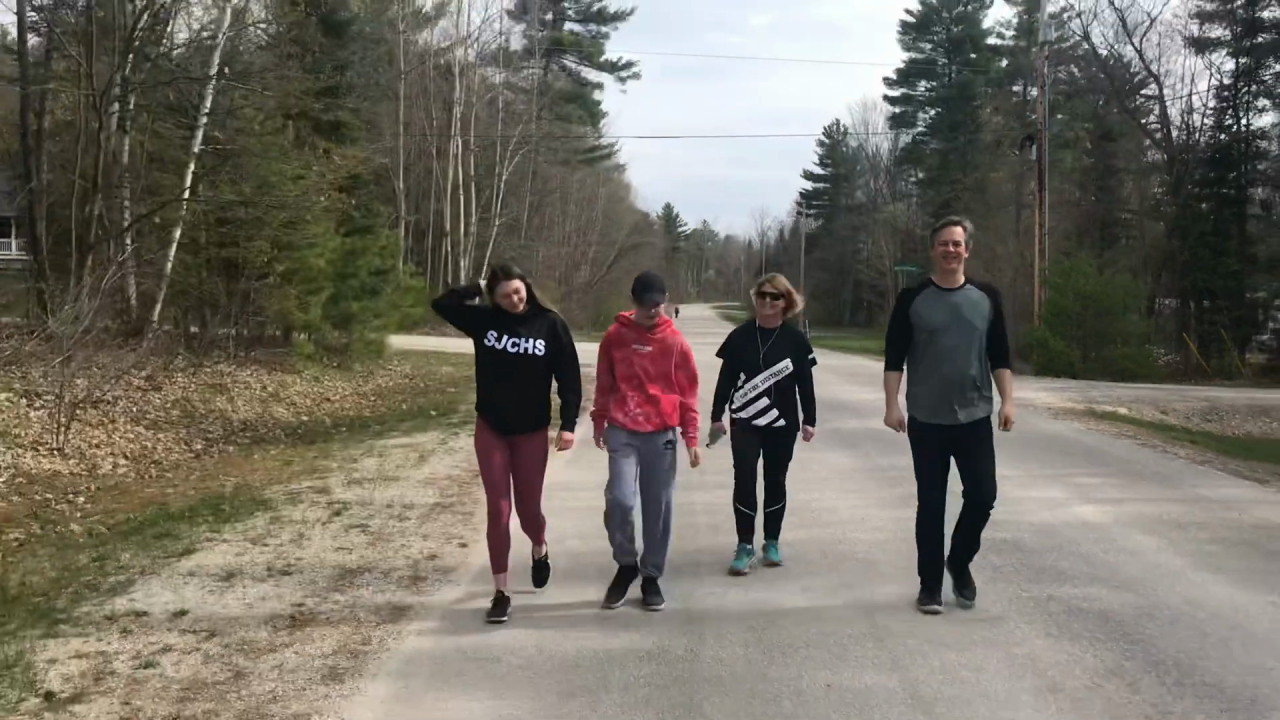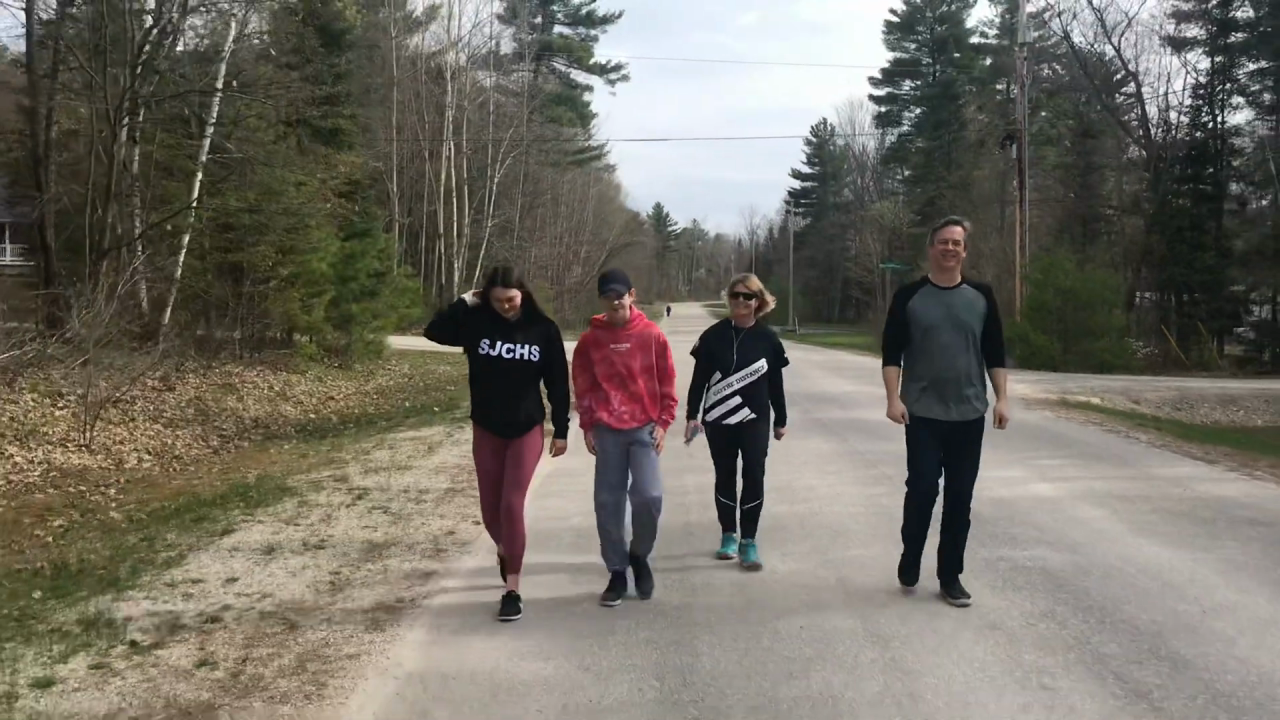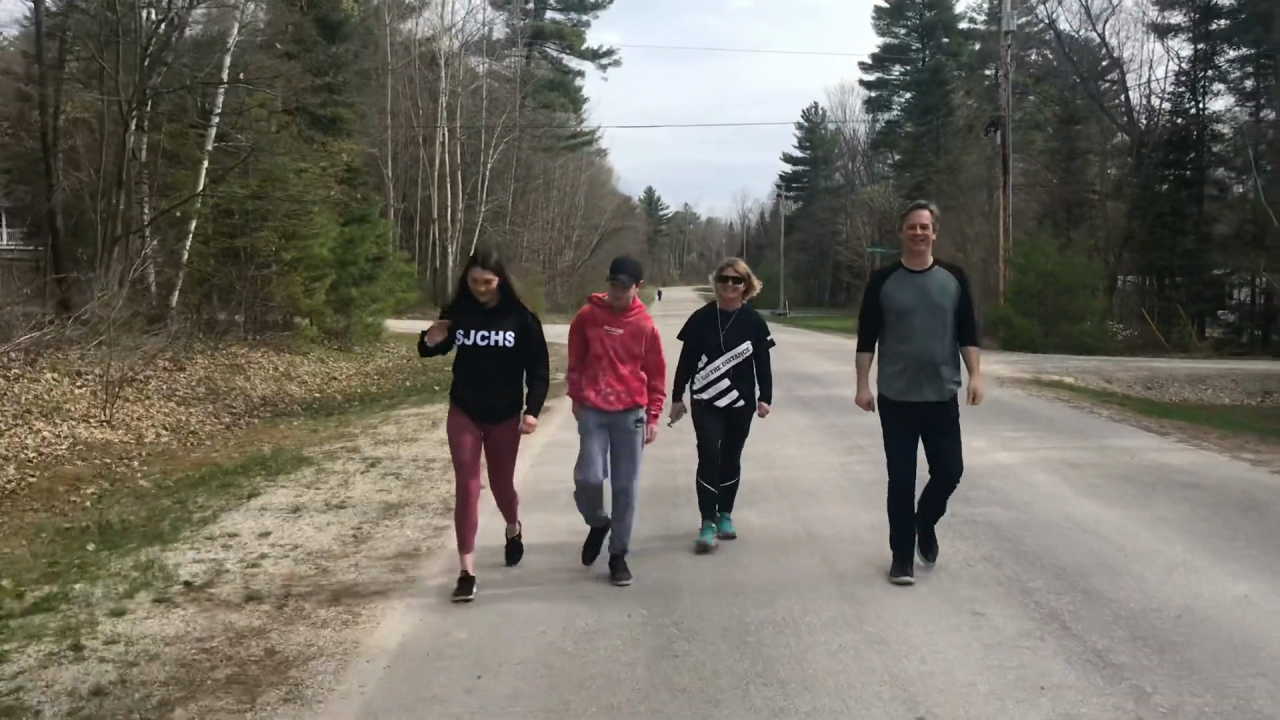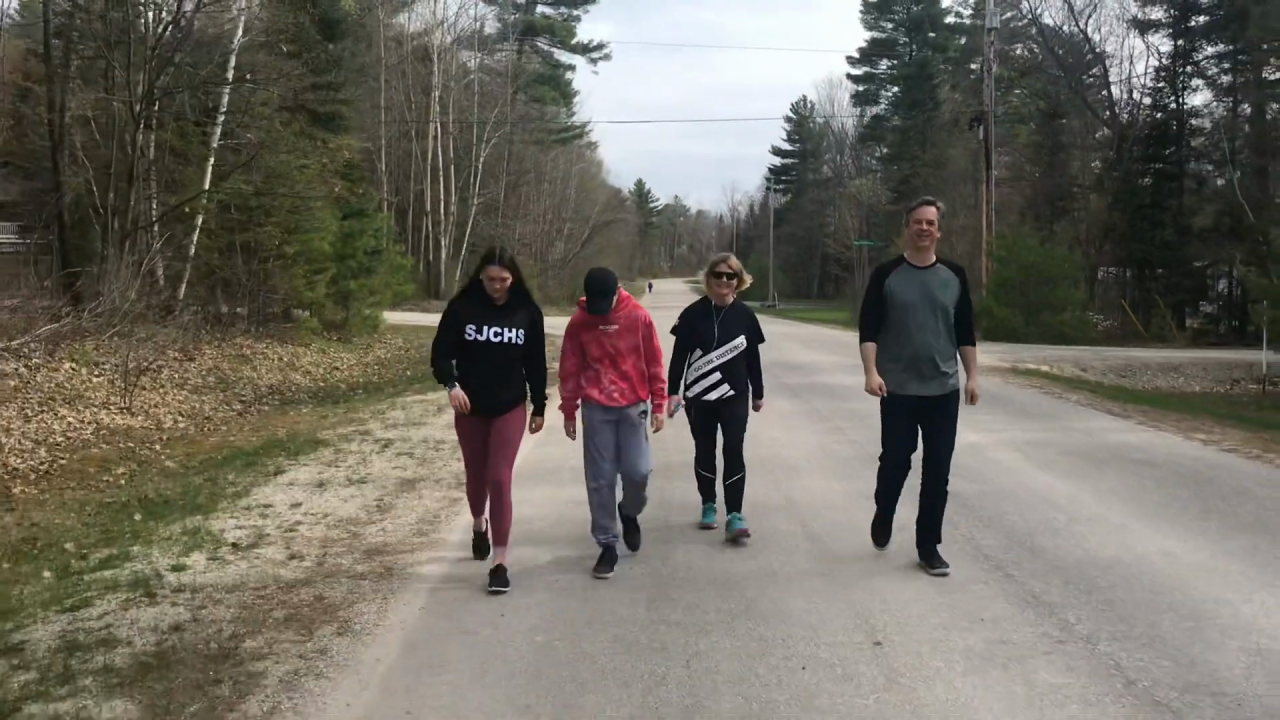
dt=0.5s
person 1, frame 1
left shoulder: (986, 297)
right shoulder: (912, 298)
left elbow: (1000, 354)
right elbow: (894, 357)
left wrist: (1007, 401)
right wrist: (892, 405)
left hip: (975, 416)
right hip: (927, 418)
left knee: (983, 495)
right knee: (931, 502)
left ankle: (959, 562)
right ankle: (930, 584)
person 1, frame 2
left shoulder: (981, 296)
right shoulder: (909, 296)
left elbow: (994, 352)
right elbow: (892, 353)
left wrist: (1001, 398)
right wrist: (893, 398)
left hip: (969, 414)
right hip: (923, 412)
left knee: (960, 499)
right knee: (922, 489)
left ankle: (950, 577)
right ankle: (911, 557)
person 1, frame 3
left shoulder: (953, 278)
right shoulder: (883, 281)
left elbow: (968, 332)
right elbow: (867, 338)
left wrist: (975, 375)
right wrist: (862, 385)
left hip: (942, 394)
right hip: (896, 396)
left knee: (949, 470)
right knee: (901, 476)
left ankle: (926, 525)
right ankle: (902, 555)
person 1, frame 4
left shoulder: (954, 276)
right shoulder: (886, 275)
left elbow: (965, 331)
right elbow: (868, 330)
left wrist: (972, 376)
right wrist: (871, 373)
left hip: (944, 390)
right hip: (898, 389)
left knee: (937, 471)
right knee: (895, 462)
left ankle: (928, 547)
right ankle: (882, 516)
person 2, frame 1
left shoulder: (550, 324)
right shoulder: (483, 320)
left elbow: (569, 377)
right elbow: (442, 304)
left wrist: (568, 424)
right wrist: (479, 287)
left hip: (533, 431)
right hip: (490, 430)
left knee: (529, 507)
right knee: (498, 509)
left ankle: (539, 551)
right ankle: (501, 591)
person 2, frame 2
left shoulder: (544, 330)
right shoulder: (477, 324)
left elbow: (558, 384)
right elbow: (434, 332)
left wrist: (561, 430)
right wrist: (465, 303)
left hip: (527, 432)
right hip: (486, 430)
left knee: (512, 508)
right knee: (490, 509)
left ankle: (512, 589)
right ankle: (507, 551)
person 2, frame 3
left shoulder: (521, 318)
right shoulder: (458, 311)
left elbow: (538, 368)
right elbow: (435, 350)
left wrist: (533, 409)
right wrist: (429, 341)
left hip: (505, 416)
right hip: (463, 414)
left knee: (501, 485)
right knee: (466, 489)
left ankle: (513, 530)
right ankle: (467, 572)
person 2, frame 4
left shoulder: (528, 312)
right shoulder: (461, 307)
left elbow: (536, 363)
right elbow: (441, 354)
left wrist: (538, 408)
right wrist: (452, 386)
left hip: (511, 409)
right hip: (470, 407)
left knee: (500, 482)
right knee: (476, 478)
left ankle: (500, 562)
right ankle: (479, 525)
person 3, frame 1
left shoulder: (675, 341)
right shoulder: (615, 337)
left elbow: (687, 391)
right elbow: (604, 384)
left wrist: (691, 437)
right wrist: (599, 422)
left hip: (661, 432)
right hip: (621, 430)
left knee: (658, 506)
right knee: (620, 500)
right ankle: (626, 566)
person 3, frame 2
left shoulder: (651, 335)
right shoulder: (590, 340)
left elbow: (666, 382)
right elbow: (582, 385)
left wrist: (663, 422)
right wrist: (588, 427)
left hip: (644, 427)
right hip: (606, 431)
left knee: (649, 495)
right knee: (608, 501)
left ankle: (639, 555)
right ankle: (616, 570)
person 3, frame 3
left shoulder: (645, 326)
right shoulder: (587, 316)
left elbow: (656, 373)
right elbow: (576, 361)
left wrist: (653, 416)
right wrist: (576, 397)
left hip: (631, 412)
right hip: (593, 410)
left knee: (625, 485)
right knee: (588, 478)
left ankle: (618, 554)
right ankle: (597, 523)
person 3, frame 4
left shoulder: (638, 317)
right shoulder: (578, 323)
left elbow: (654, 362)
right elbow: (570, 369)
left wrist: (658, 404)
right wrist: (569, 410)
left hip: (634, 406)
right hip: (596, 408)
left knee: (637, 471)
right knee: (600, 477)
left ankle: (629, 512)
right ankle: (607, 545)
person 4, frame 1
left shoulder: (795, 338)
right shoulder: (740, 336)
left elbow: (805, 383)
right elbow: (726, 379)
left wrist: (809, 420)
right wrist: (717, 416)
left hip: (782, 423)
right hip: (745, 420)
left knee: (775, 481)
right knee: (744, 480)
left ankle: (771, 541)
right ankle: (744, 546)
person 4, frame 2
left shoulder: (768, 337)
right shoulder: (713, 336)
left elbow: (776, 381)
right elbow: (699, 378)
left wrist: (781, 420)
right wrist: (692, 416)
left hip: (755, 419)
right hip: (718, 419)
left knee: (754, 477)
right knee: (725, 478)
left ankle: (748, 543)
right ankle: (729, 534)
person 4, frame 3
left shoulder: (754, 320)
right shoulder: (701, 318)
left elbow: (763, 363)
right elbow: (687, 360)
left wrist: (765, 397)
right wrist: (677, 397)
left hip: (741, 402)
right hip: (706, 401)
left knee: (730, 458)
right knee: (709, 457)
left ankle: (725, 514)
right ankle: (708, 523)
person 4, frame 4
left shoulder: (745, 315)
right shoulder: (693, 314)
left elbow: (753, 357)
right elbow: (679, 354)
left wrist: (758, 393)
right wrist: (674, 389)
left hip: (734, 395)
right hip: (699, 395)
left knee: (734, 451)
right knee: (705, 451)
left ankle: (734, 516)
right ankle: (708, 504)
